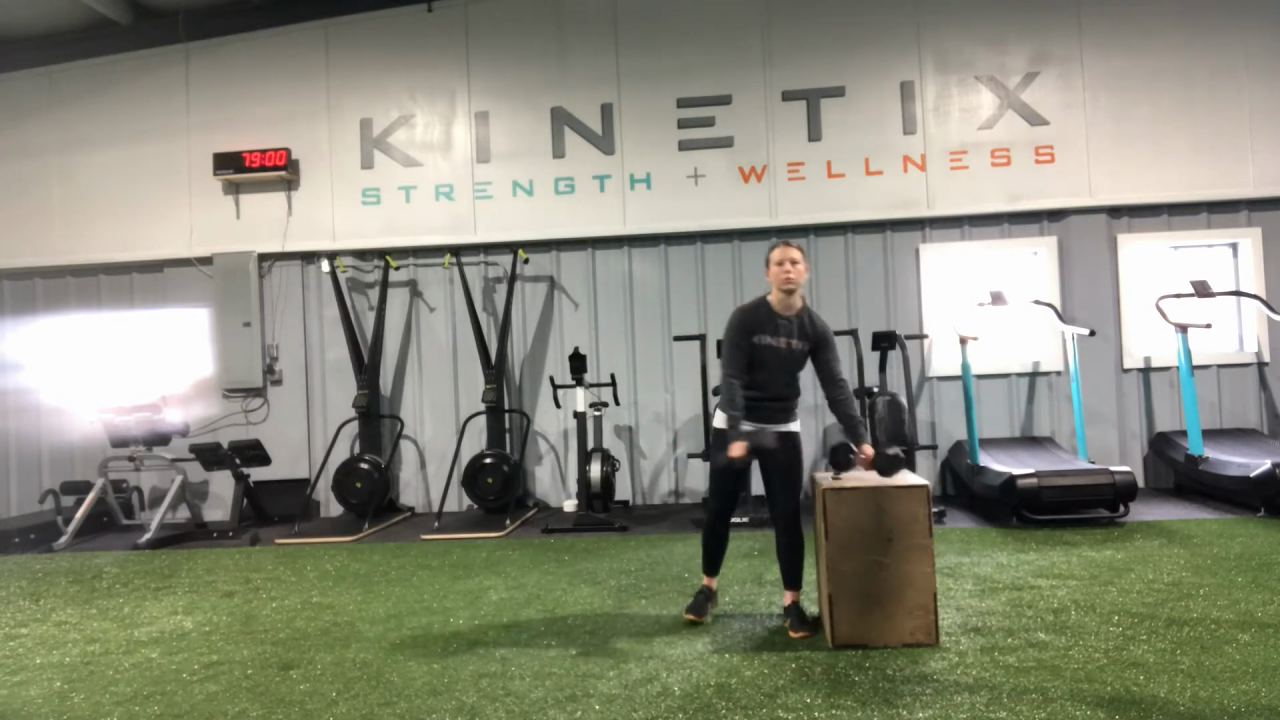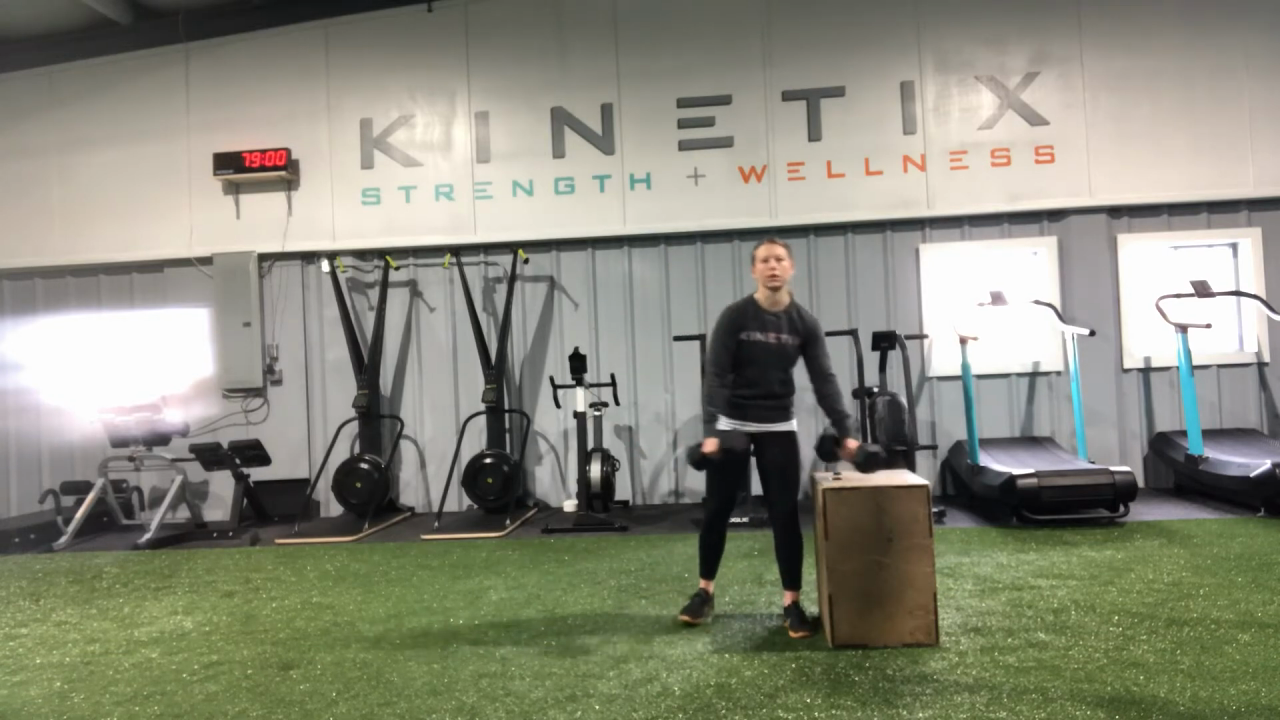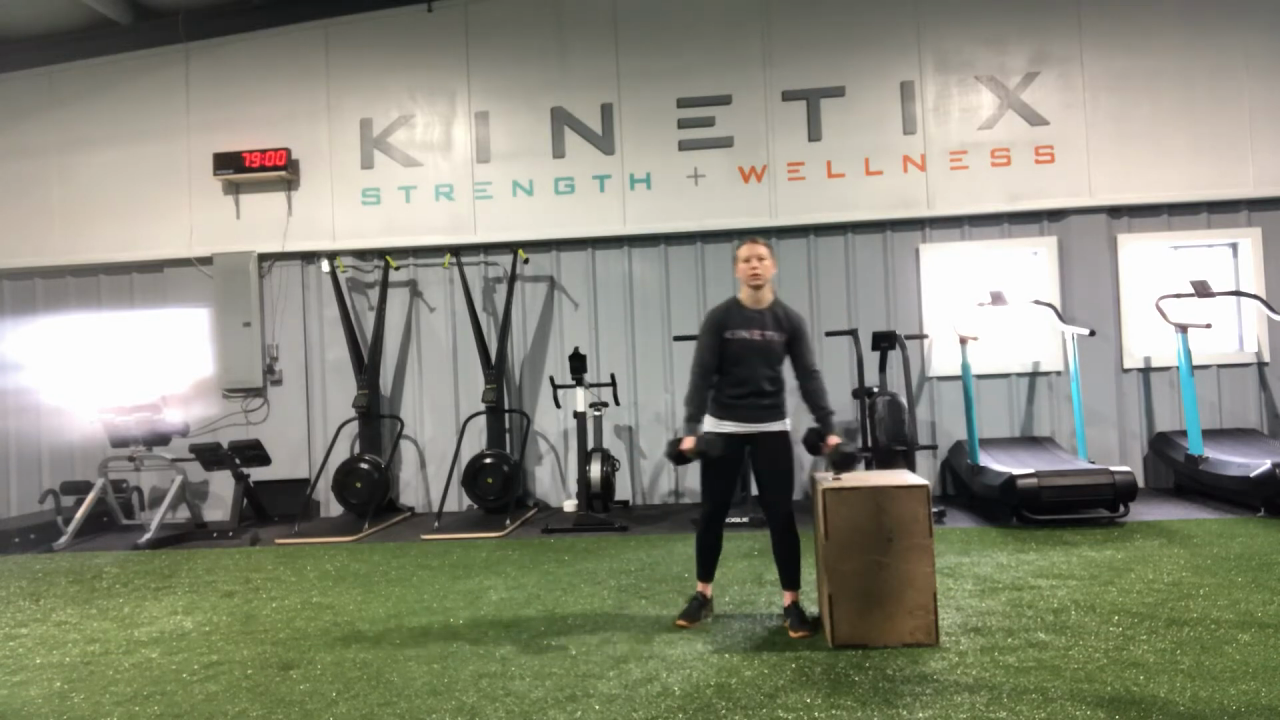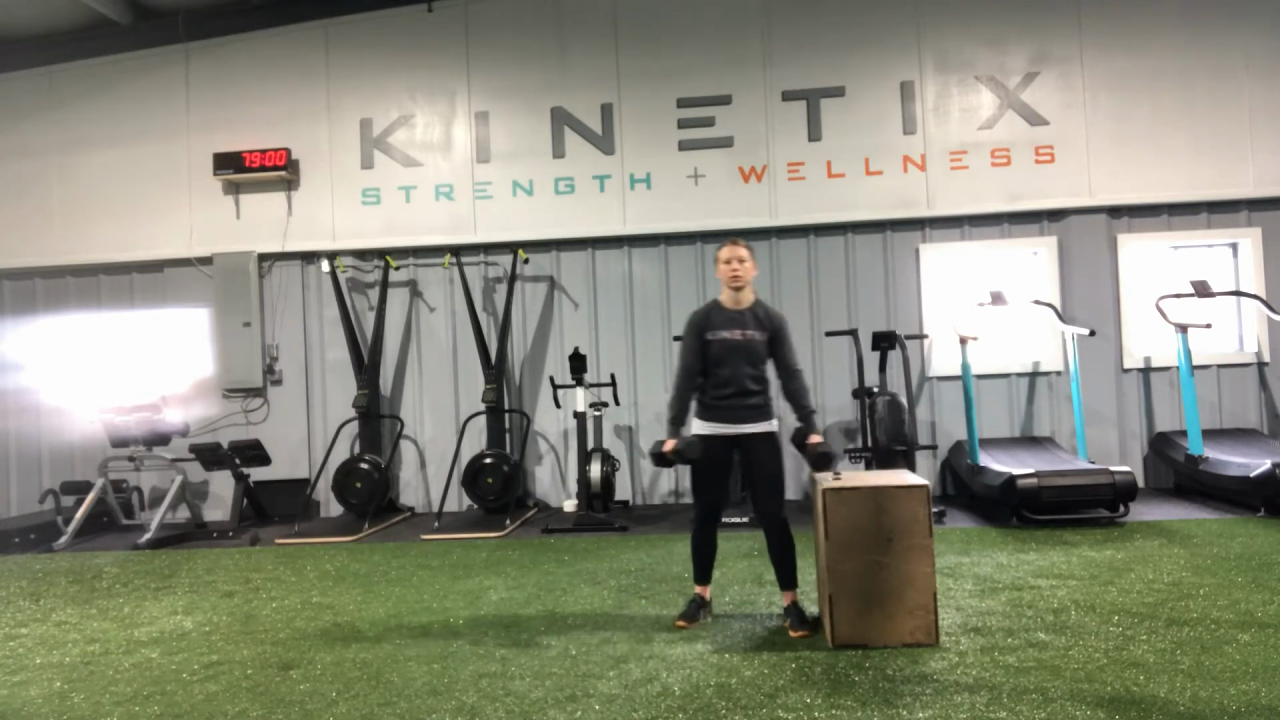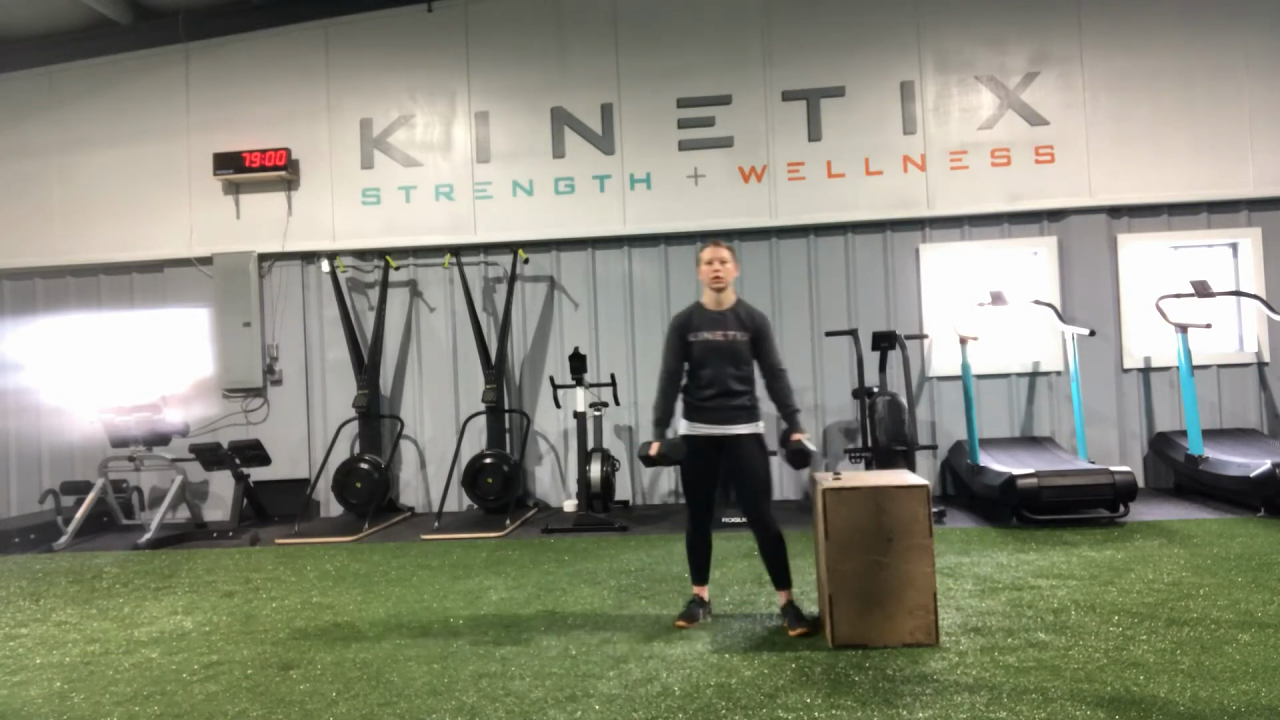
dt=0.1s
person 1, frame 1
left shoulder: (815, 327)
right shoulder: (745, 318)
left elbow: (834, 384)
right elbow: (731, 378)
left wrist: (859, 438)
right wrist: (734, 435)
left hip: (782, 427)
right hip: (736, 425)
left knee: (787, 514)
right knee: (720, 507)
left ankle: (792, 603)
right ankle: (708, 587)
person 1, frame 2
left shoulder: (804, 323)
right shoulder: (734, 316)
left elbow: (824, 379)
right elbow: (715, 375)
left wrist: (845, 432)
right wrist: (711, 431)
left hip: (779, 427)
right hip: (731, 424)
left knee: (785, 514)
right knee: (717, 510)
left ankle: (792, 603)
right ankle: (704, 591)
person 1, frame 3
left shoulder: (789, 320)
right shoulder: (719, 317)
left elbow: (809, 376)
right elbow: (703, 375)
left wrist: (828, 428)
right wrist: (692, 429)
left hip: (772, 427)
right hip: (723, 426)
left knee: (781, 515)
right knee: (713, 512)
left ankle: (792, 604)
right ankle: (702, 593)
person 1, frame 4
left shoulder: (771, 320)
right shoulder: (701, 320)
left elbow: (791, 376)
right elbow: (687, 377)
left wrist: (811, 427)
right wrist: (674, 431)
left hip: (759, 428)
right hip: (710, 429)
left knee: (772, 516)
right knee: (706, 515)
left ankle: (791, 603)
right ankle: (701, 596)
person 1, frame 5
left shoulder: (753, 319)
right shoulder: (684, 322)
left elbow: (774, 375)
right elbow: (670, 379)
left wrist: (794, 425)
right wrist: (659, 432)
left hip: (744, 429)
right hip: (696, 430)
left knee: (759, 515)
right knee: (698, 516)
left ankle: (787, 601)
right ankle: (700, 595)
